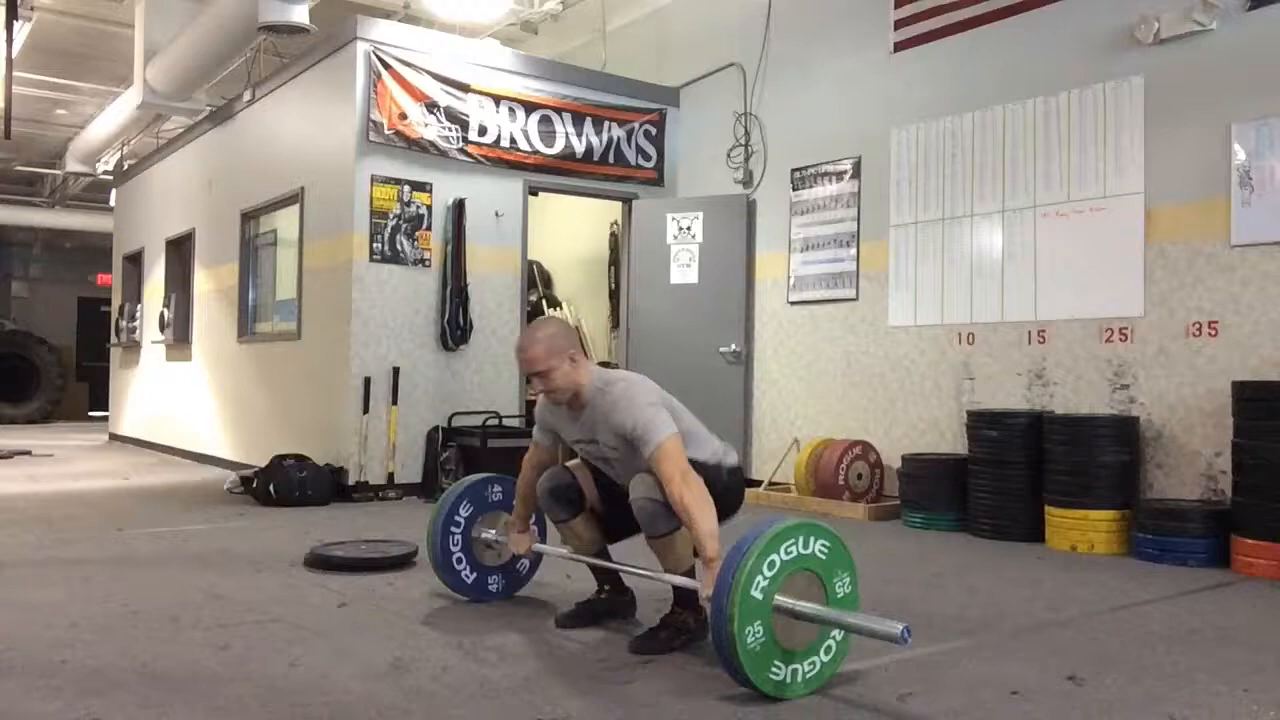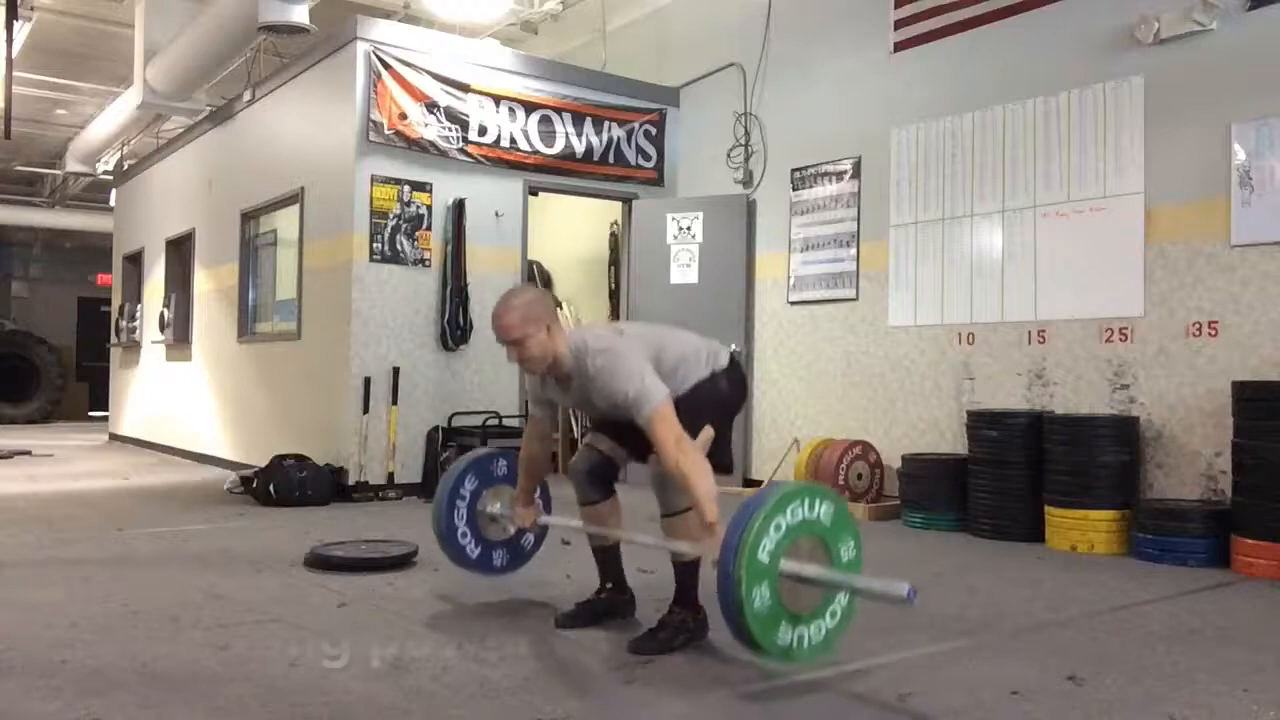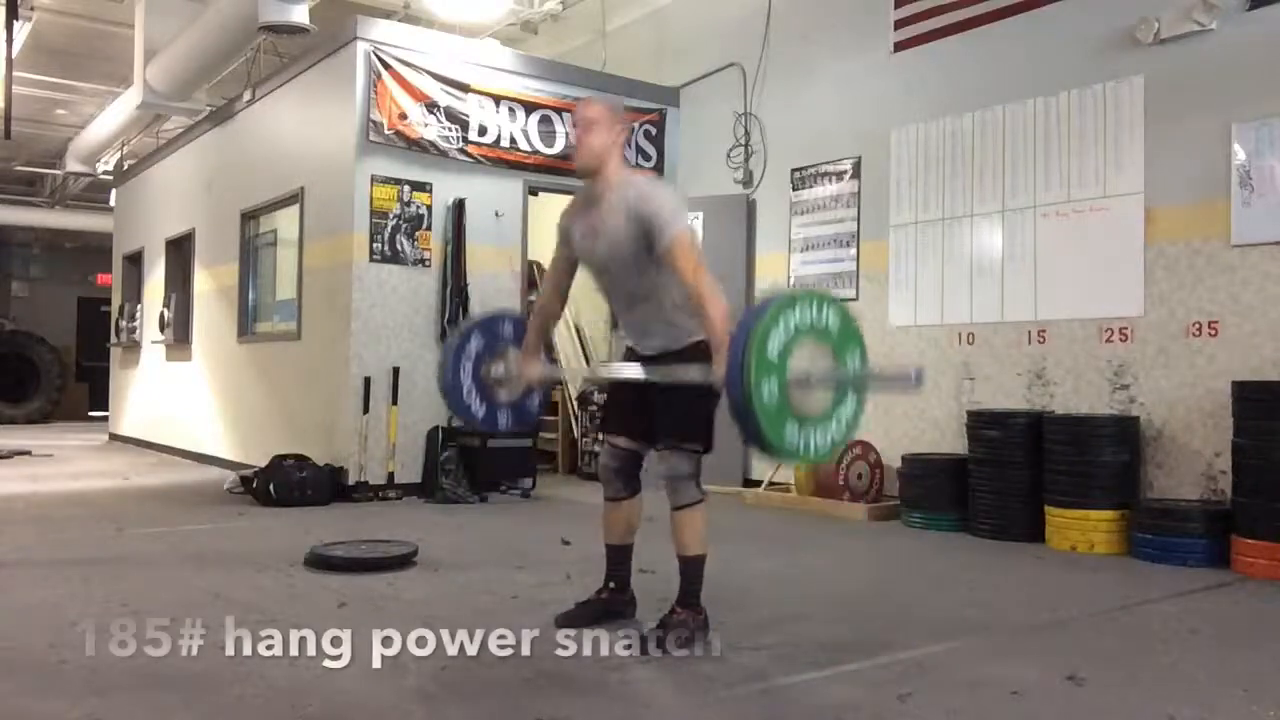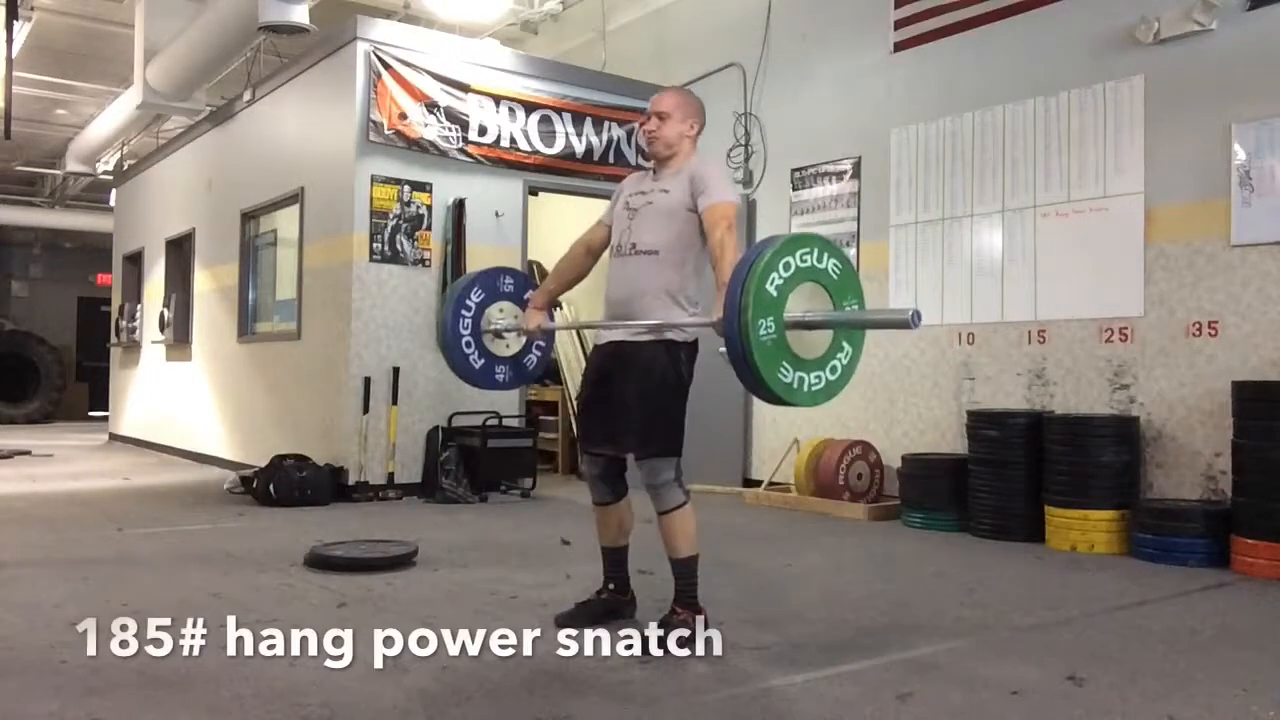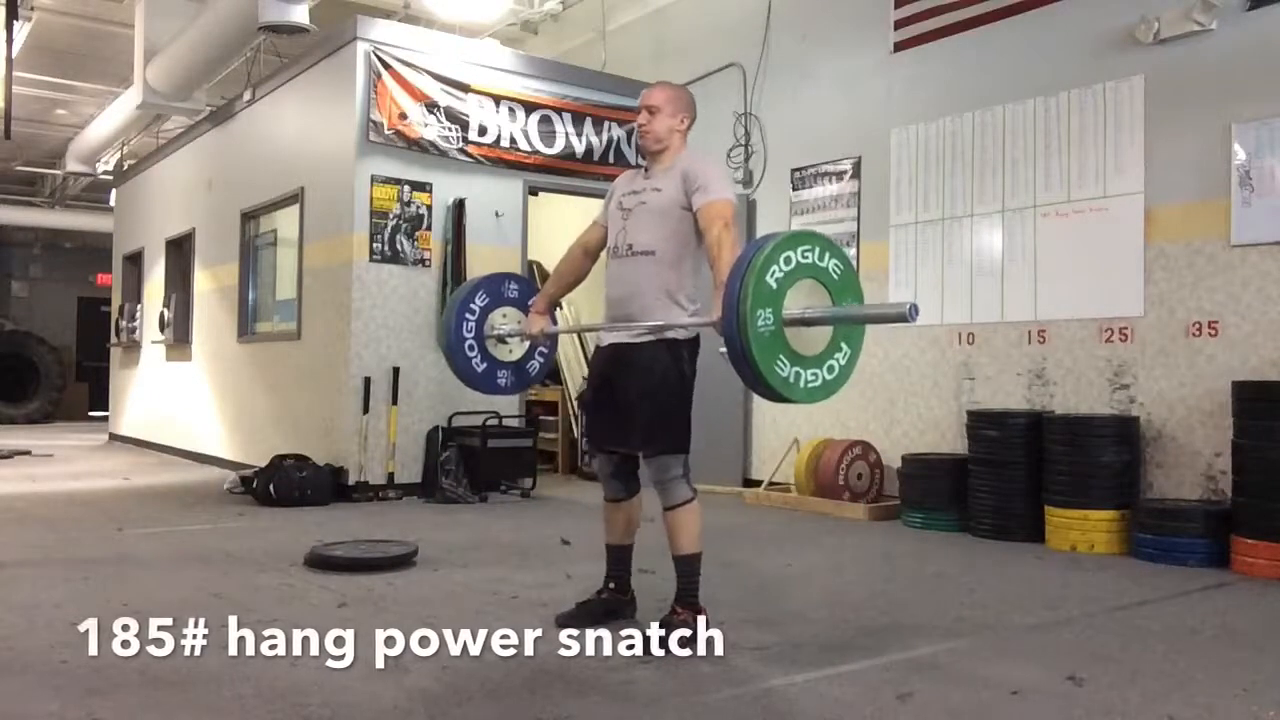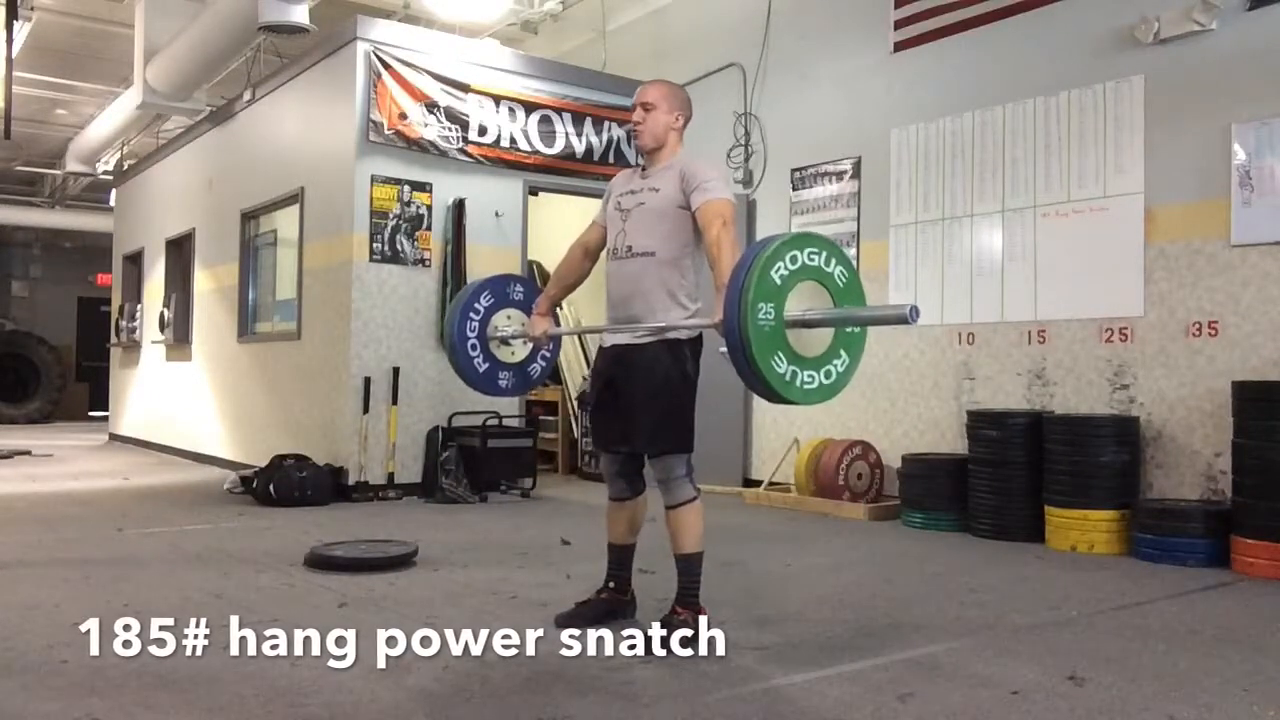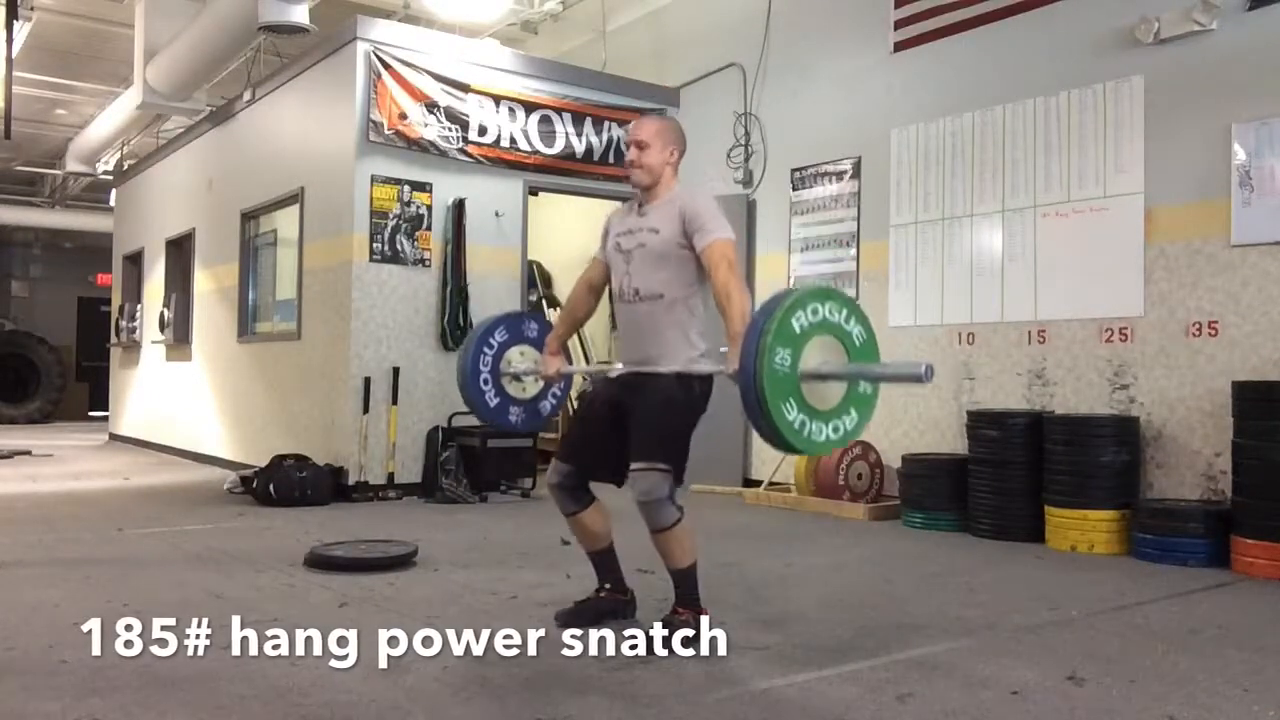
dt=0.4s
person 1, frame 1
left shoulder: (628, 398)
right shoulder: (551, 407)
left elbow: (680, 484)
right elbow: (534, 465)
left wrist: (713, 563)
right wrist: (519, 526)
left hip: (714, 475)
left knee: (647, 492)
right knee: (553, 487)
left ankle: (688, 612)
right ankle: (612, 592)
person 1, frame 2
left shoulder: (610, 363)
right shoulder: (543, 376)
left elbow: (676, 449)
right elbow: (536, 442)
left wrist: (713, 530)
right wrist: (524, 502)
left hip: (708, 379)
right hip: (651, 394)
left knee: (667, 473)
right knee: (587, 466)
left ankle: (688, 612)
right ankle: (613, 591)
person 1, frame 3
left shoulder: (647, 199)
right shoulder: (575, 214)
left elbow: (693, 274)
right elbow: (554, 287)
left wrist: (725, 353)
right wrist: (531, 353)
left hip: (688, 345)
right hip: (642, 349)
left knee: (677, 467)
right knee: (616, 463)
left ankle: (690, 610)
right ankle: (616, 591)
person 1, frame 4
left shoulder: (704, 176)
right shoulder: (632, 186)
left elbow: (723, 232)
right elbow: (589, 246)
left wrist: (728, 299)
right wrist: (539, 301)
left hip: (662, 343)
right hip: (610, 342)
left knee: (659, 473)
right knee: (599, 468)
left ankle: (688, 609)
right ankle: (616, 591)
person 1, frame 5
left shoulder: (698, 174)
right shoulder: (624, 185)
left elbow: (720, 230)
right elbow: (585, 249)
left wrist: (725, 298)
right wrist: (541, 306)
left hip: (663, 344)
right hip: (612, 343)
left knee: (668, 471)
right knee: (613, 470)
left ankle: (688, 608)
right ankle: (616, 591)
person 1, frame 6
left shoulder: (694, 174)
right shoulder: (620, 184)
left elbow: (720, 229)
right elbow: (584, 249)
left wrist: (726, 297)
right wrist: (543, 308)
left hip: (667, 343)
right hip: (616, 344)
left knee: (671, 471)
right knee: (619, 470)
left ankle: (689, 608)
right ankle: (616, 590)
person 1, frame 7
left shoulder: (693, 208)
right shoulder: (619, 220)
left elbow: (725, 272)
right elbow: (589, 288)
left wrist: (740, 346)
right wrist: (553, 347)
left hip: (679, 376)
right hip: (623, 375)
left knee: (649, 486)
right knee: (563, 476)
left ankle: (690, 608)
right ankle: (614, 591)
